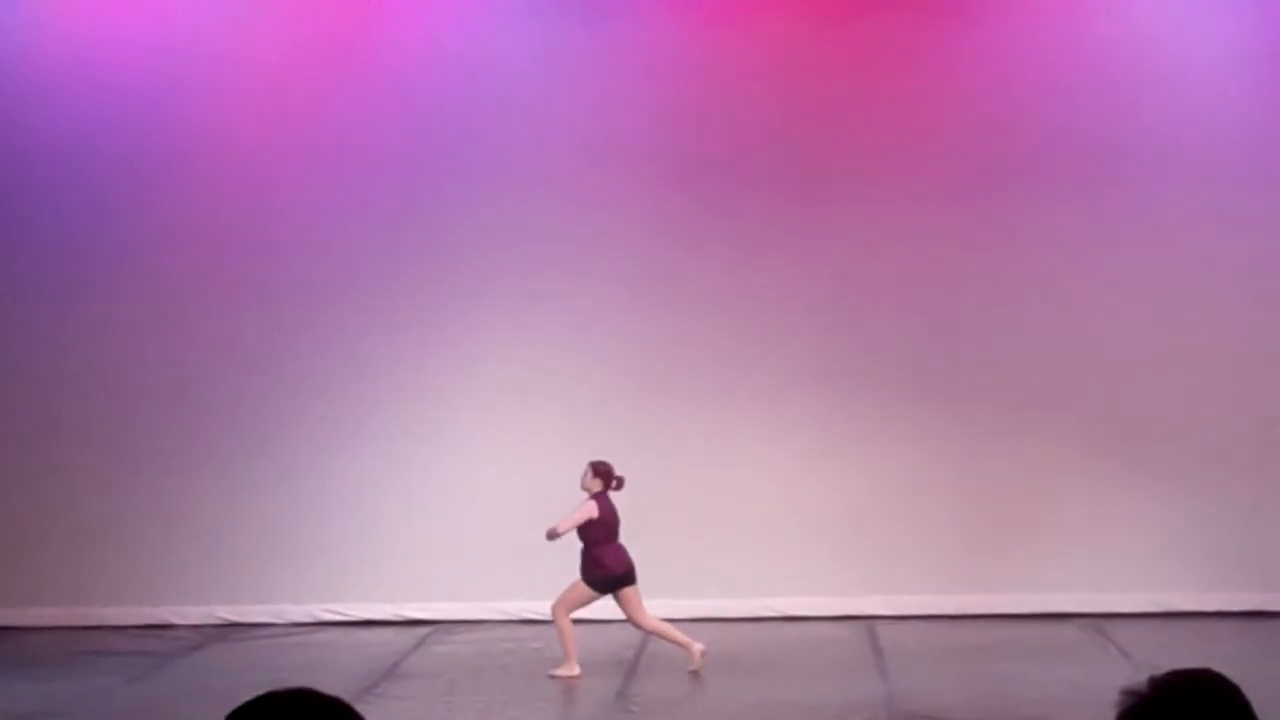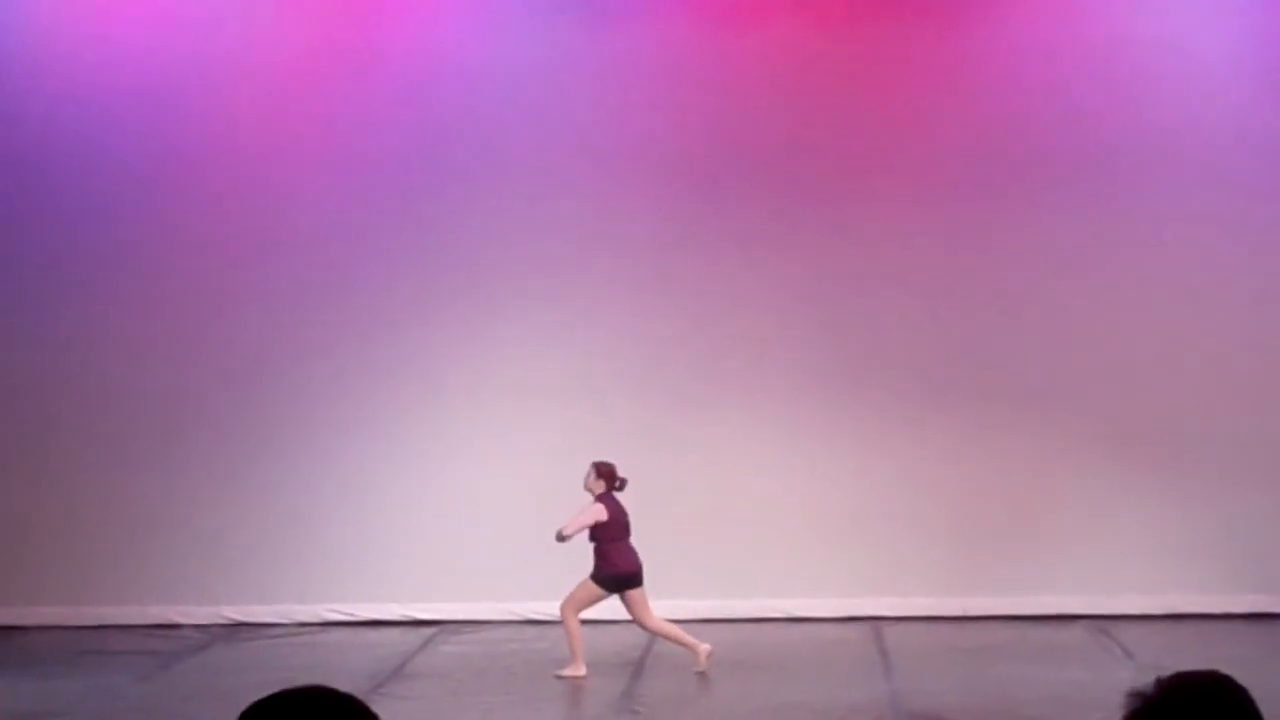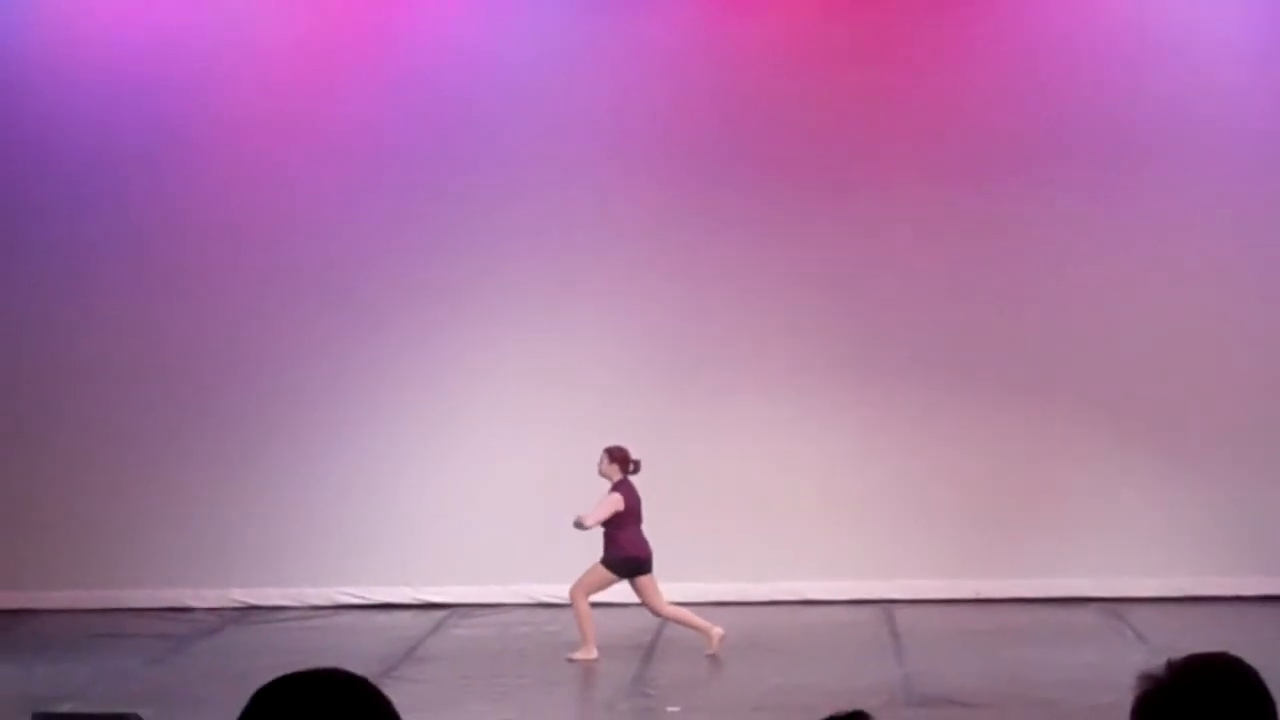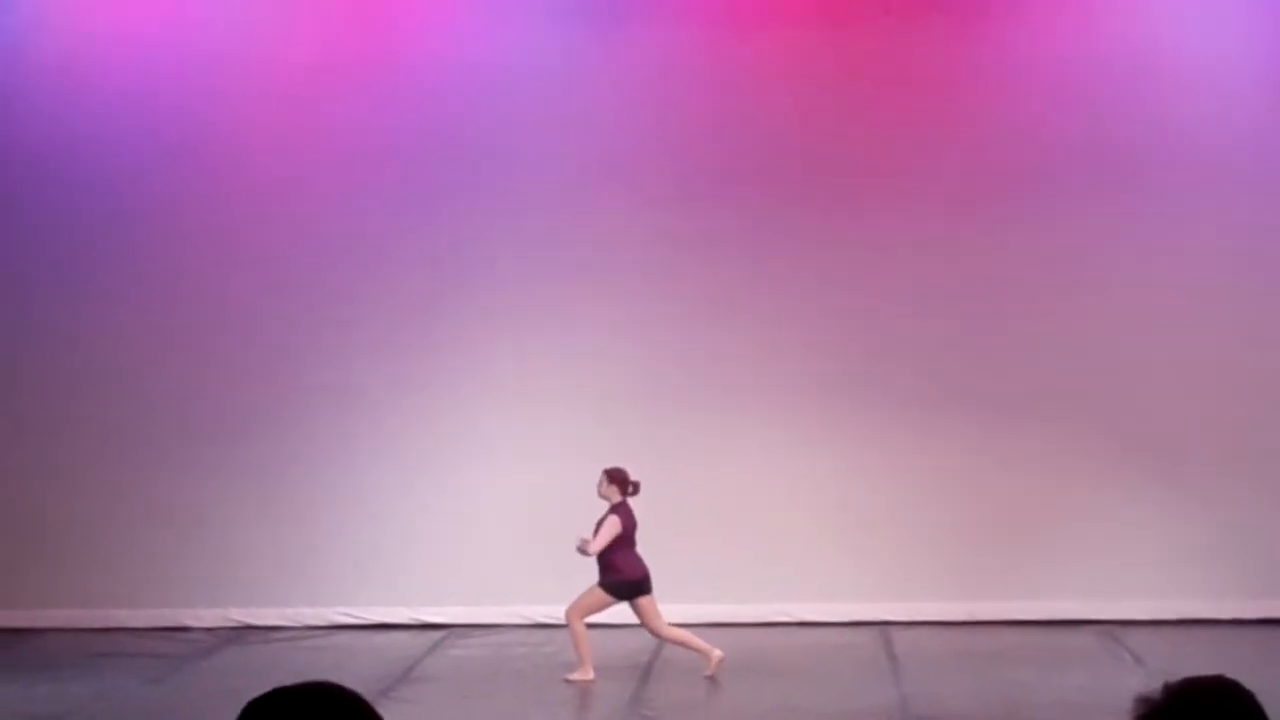
dt=0.2s
person 1, frame 1
left shoulder: (592, 504)
right shoulder: (604, 502)
left elbow: (560, 528)
left wrist: (551, 534)
left hip: (602, 572)
right hip: (622, 568)
left knee: (559, 609)
right knee: (641, 619)
left ankle: (571, 666)
right ankle: (692, 646)
person 1, frame 2
left shoulder: (599, 506)
right shoulder: (611, 503)
left elbow: (567, 531)
left wrist: (560, 534)
left hip: (613, 571)
right hip: (629, 568)
left knee: (568, 609)
right knee: (647, 621)
left ankle: (577, 666)
right ankle: (698, 647)
person 1, frame 3
left shoulder: (617, 494)
right shoulder: (626, 488)
left elbow: (589, 522)
left wrist: (579, 521)
right wrist: (584, 520)
left hip: (623, 556)
right hip: (638, 554)
left knee: (577, 592)
right knee: (659, 607)
left ankle: (588, 649)
right ankle: (711, 631)
person 1, frame 4
left shoulder: (615, 517)
right shoulder: (622, 510)
left elbow: (592, 550)
left wrist: (582, 545)
right wrist: (587, 544)
left hip: (619, 579)
right hip: (637, 576)
left knee: (573, 614)
right knee: (660, 629)
left ankle: (585, 670)
right ankle: (711, 653)
